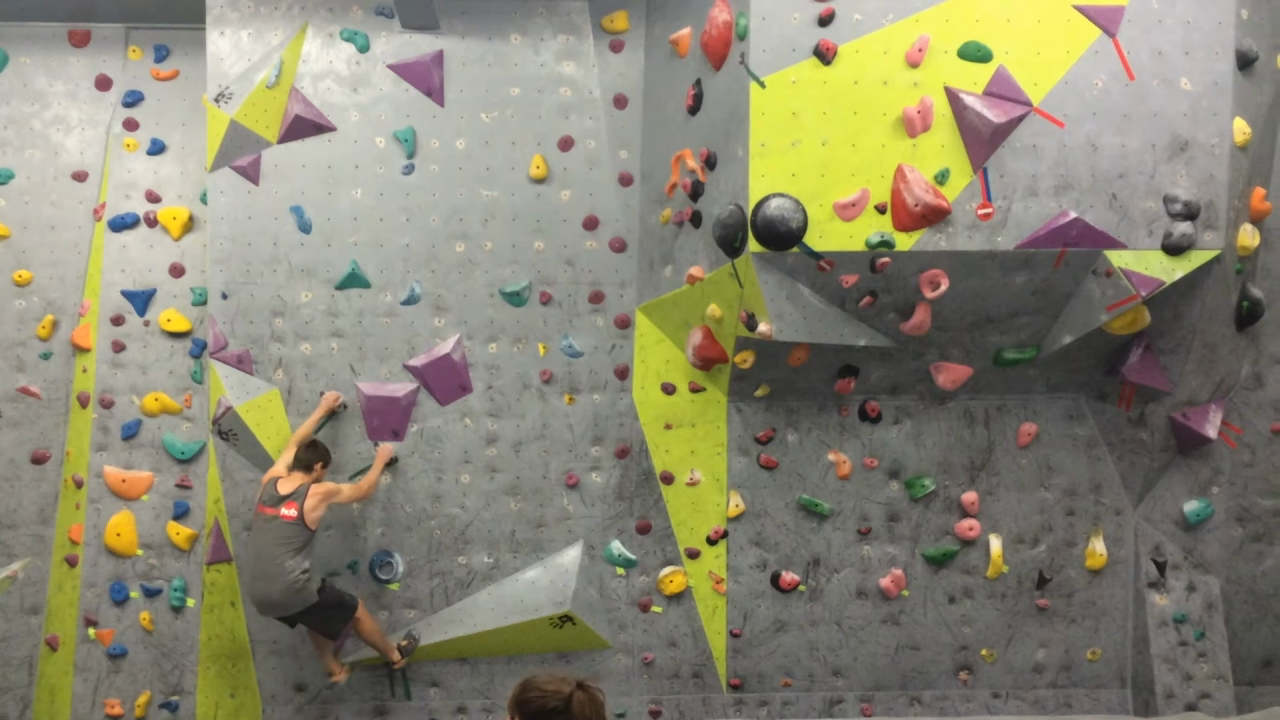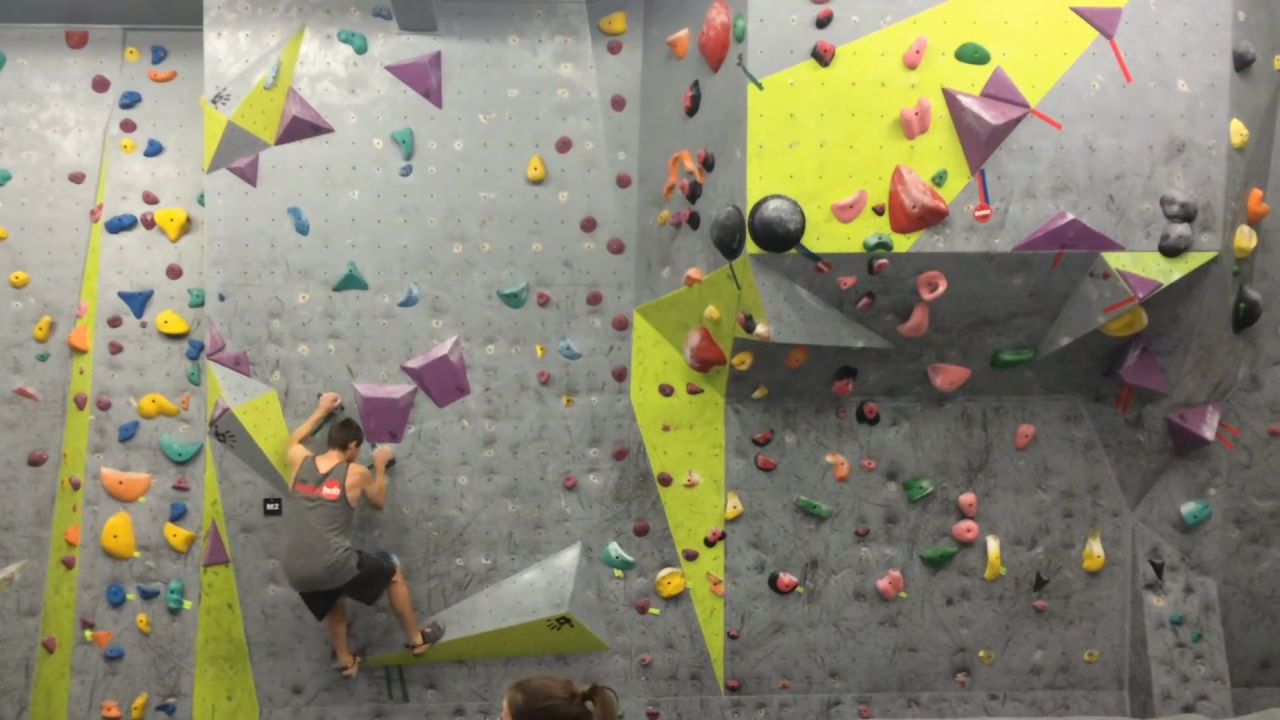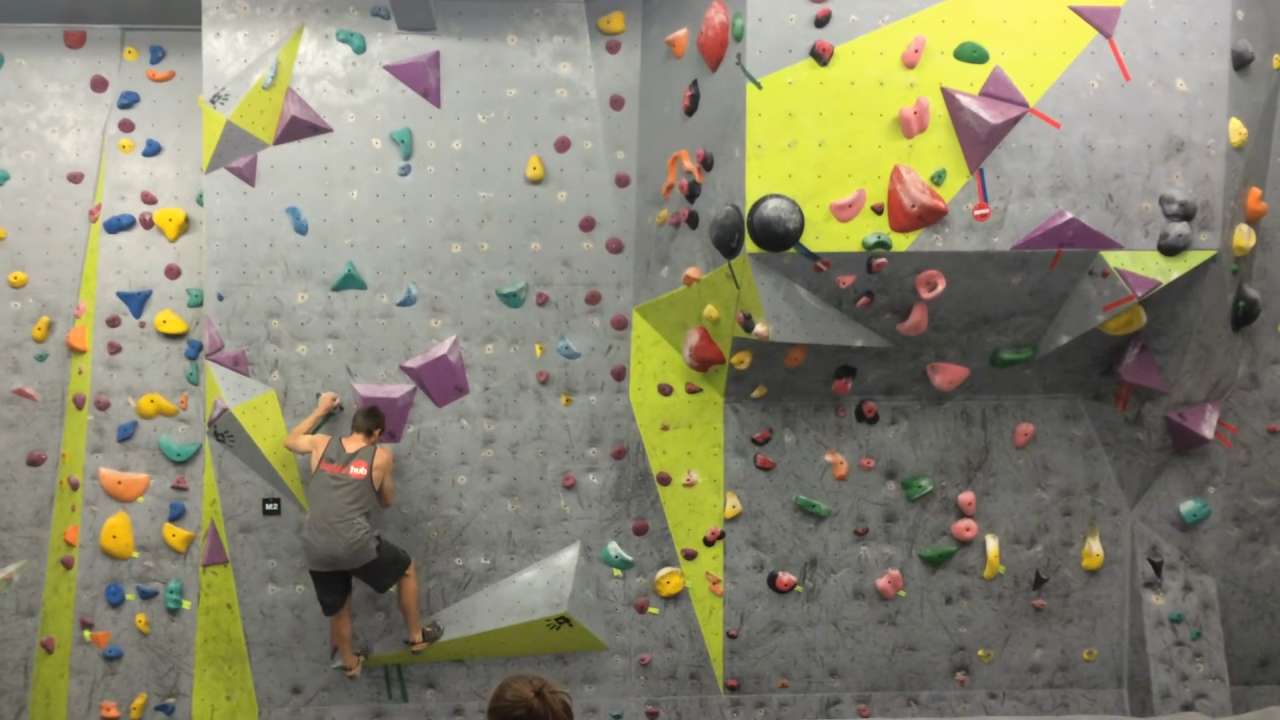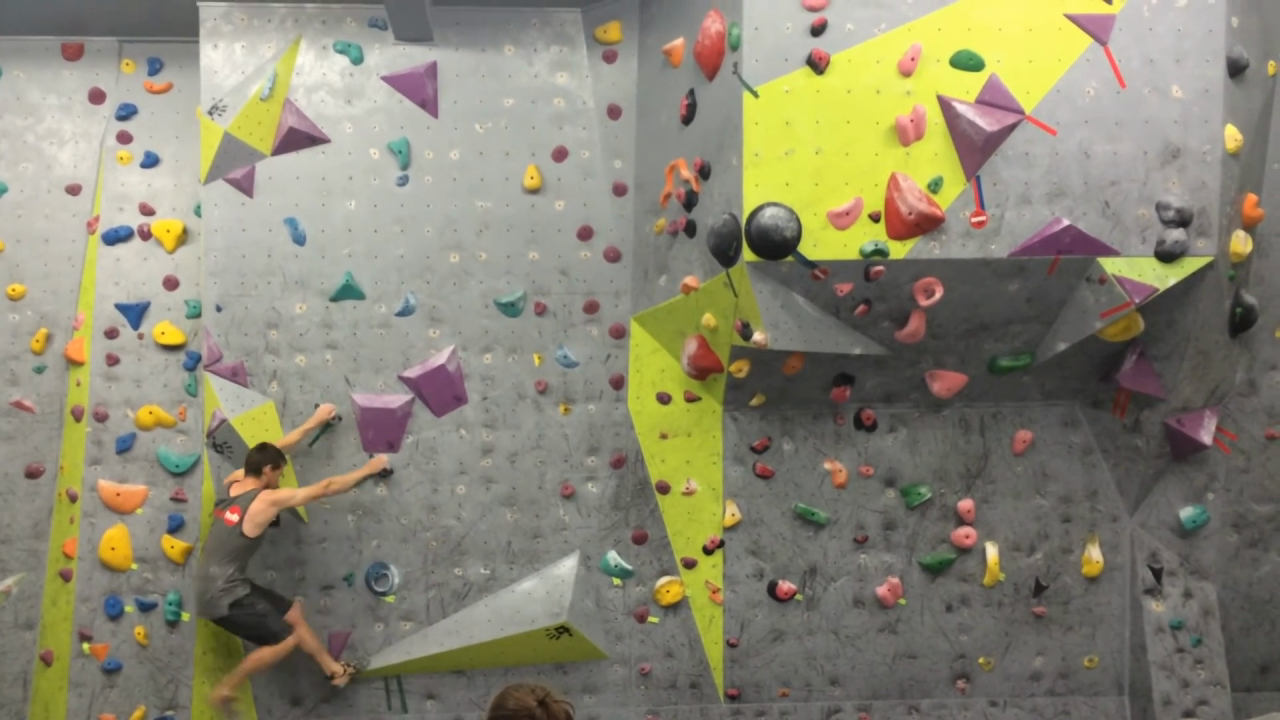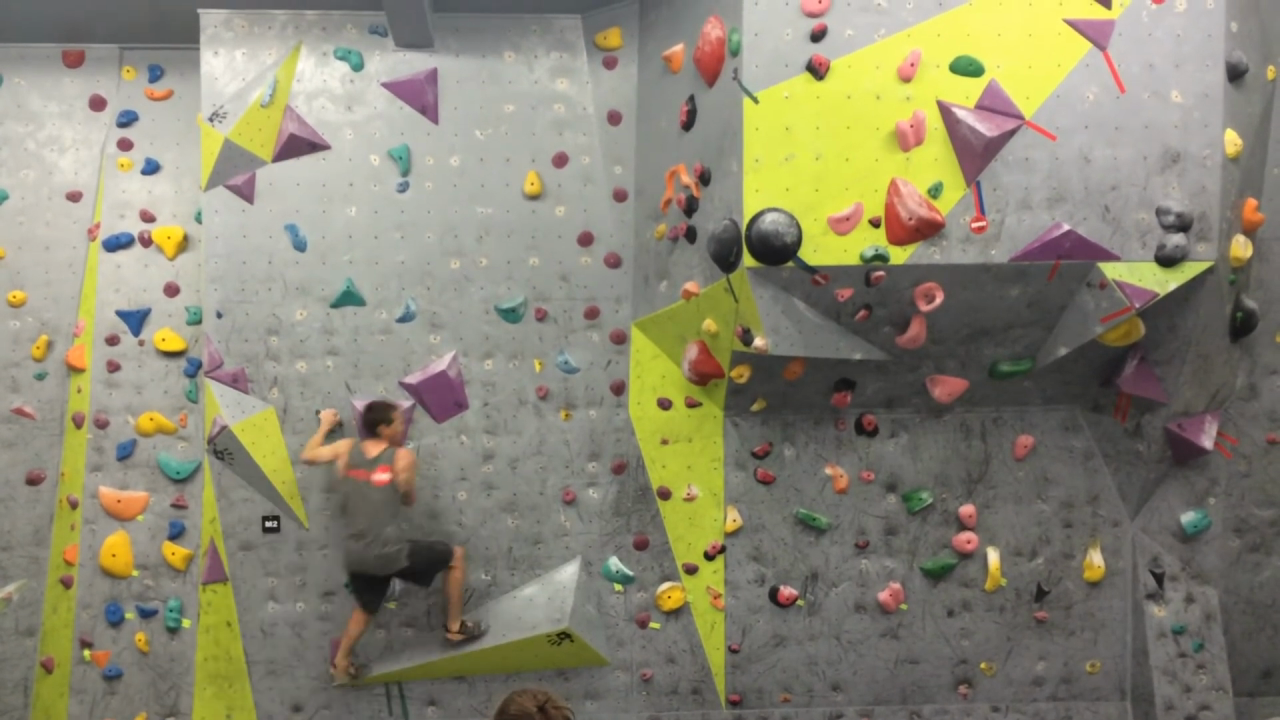
dt=1s
person 1, frame 1
left shoulder: (269, 481)
right shoulder: (318, 493)
left elbow: (295, 445)
right elbow: (363, 491)
left wrist: (322, 410)
right wrist: (381, 461)
left hip: (259, 595)
right hip: (291, 592)
left knee: (315, 610)
right knee: (355, 612)
left ankle: (334, 667)
right ankle: (394, 655)
person 1, frame 2
left shoulder: (301, 462)
right shoulder: (356, 473)
left elbow: (292, 441)
right elbow: (378, 501)
left wrist: (321, 411)
right wrist: (380, 466)
left hip: (296, 571)
right hip: (333, 566)
left knee: (334, 599)
right knee: (393, 575)
left ankle: (346, 661)
right ankle: (416, 638)
person 1, frame 3
left shoulder: (322, 444)
right shoulder: (381, 456)
left elbow: (290, 440)
right elbow: (387, 501)
left wrist: (320, 411)
left hip: (316, 550)
right hip: (355, 545)
left knee: (338, 609)
right knee: (406, 570)
left ankle: (350, 663)
right ankle: (416, 635)
person 1, frame 4
left shoulder: (234, 480)
right shoulder: (269, 499)
left elbow: (271, 451)
right elbow: (324, 488)
left wrist: (313, 423)
right wrist: (368, 469)
left hip: (218, 588)
right hip: (222, 596)
left knee: (294, 615)
right knee: (285, 640)
left ankle: (335, 669)
right ankle: (225, 689)
person 1, frame 5
left shoulder: (346, 450)
right shoulder: (402, 457)
left elbow: (306, 454)
left wrist: (325, 426)
left hip: (355, 557)
right hip: (390, 553)
left knee: (366, 607)
right knee: (455, 556)
left ankle: (341, 663)
right ankle: (455, 626)
